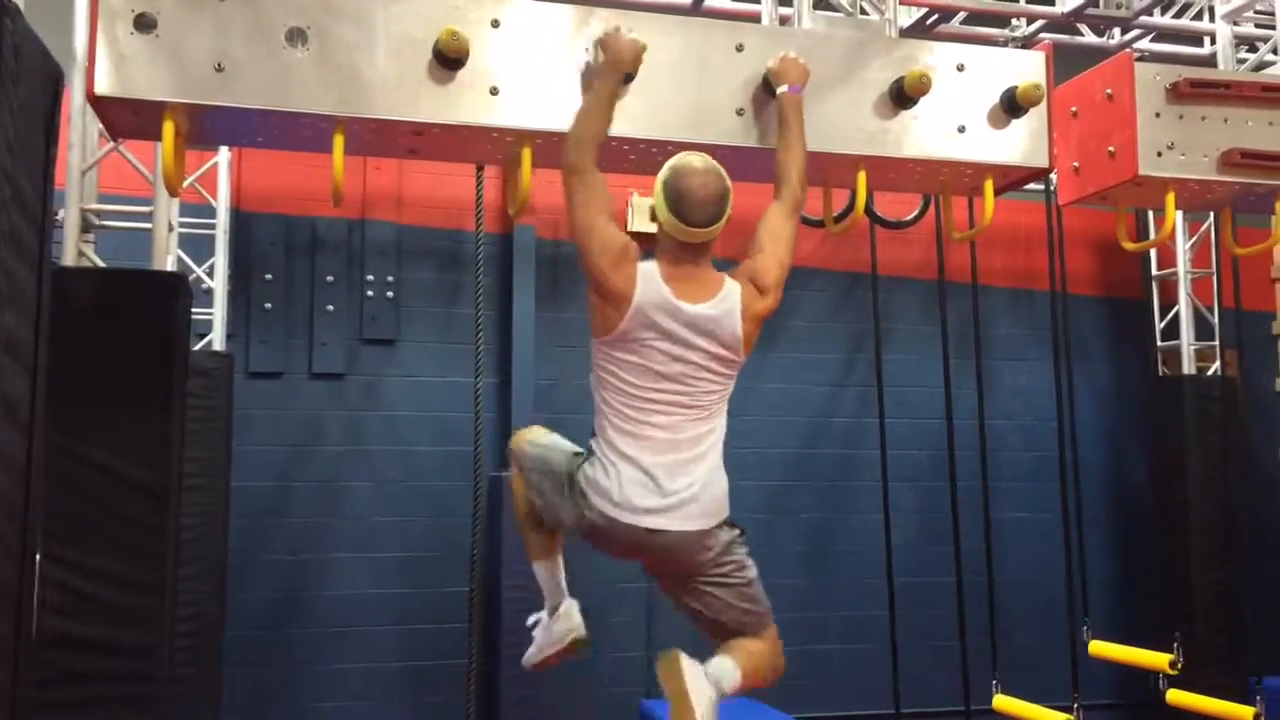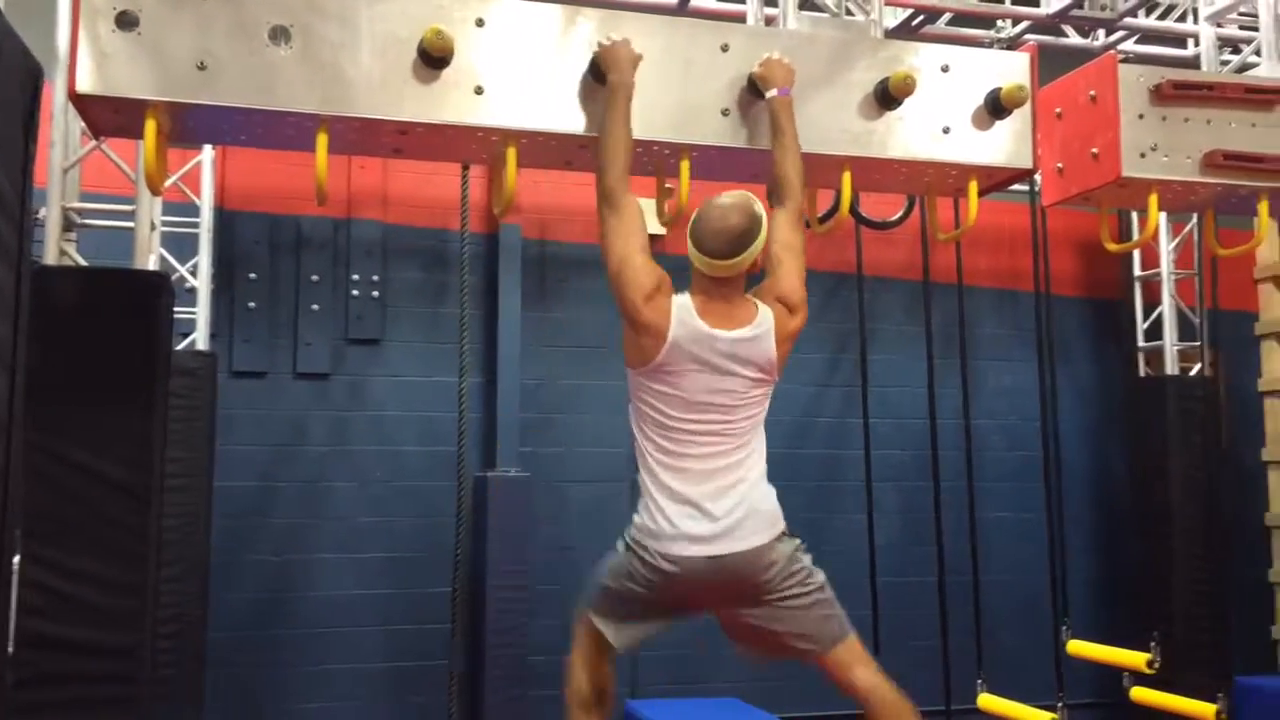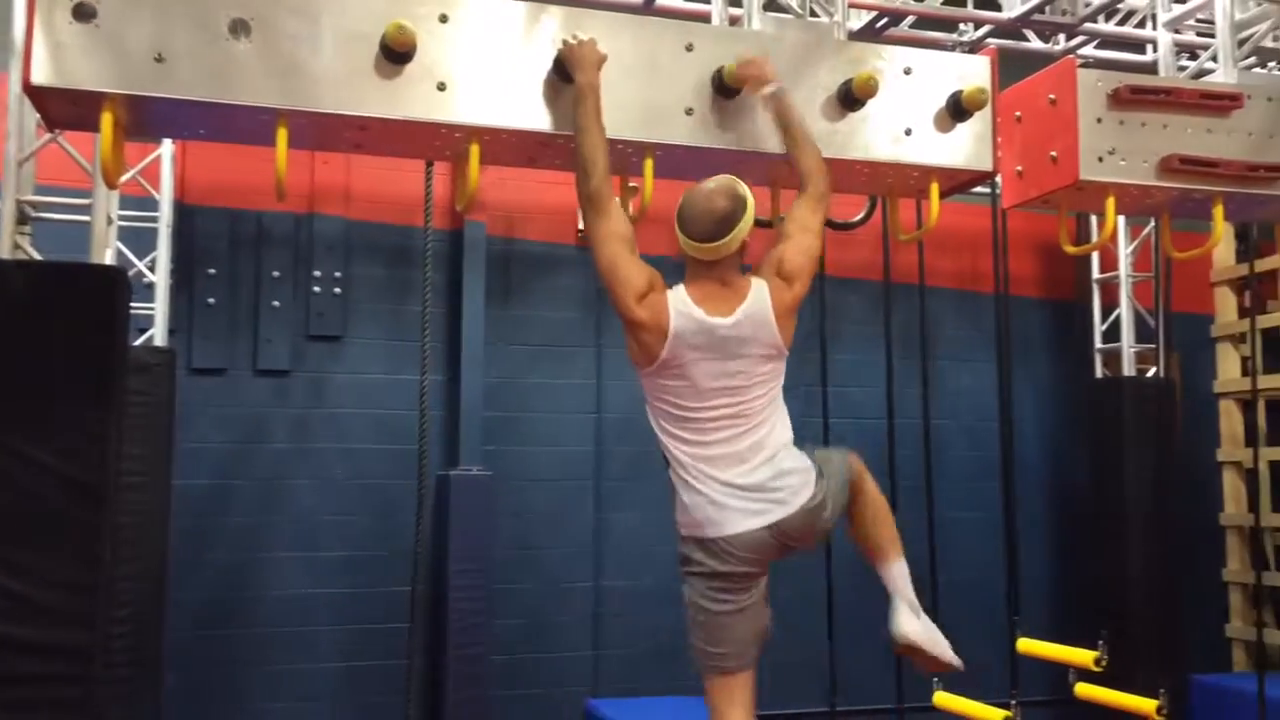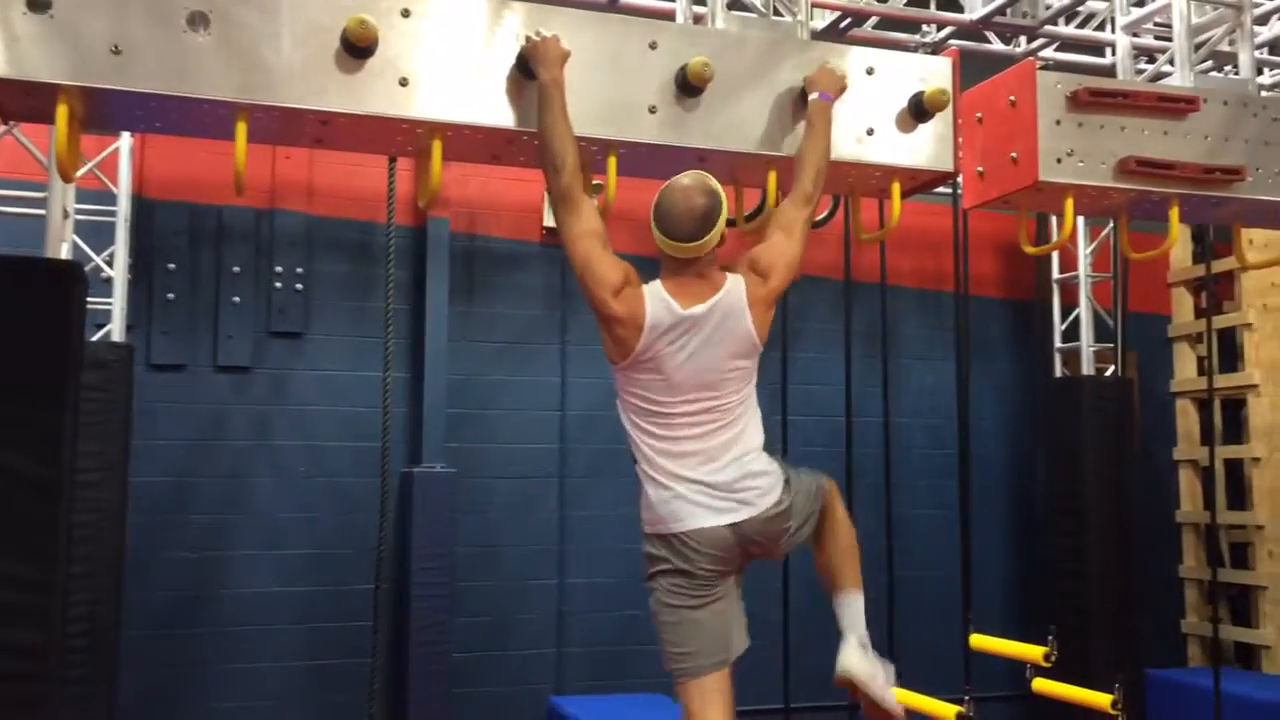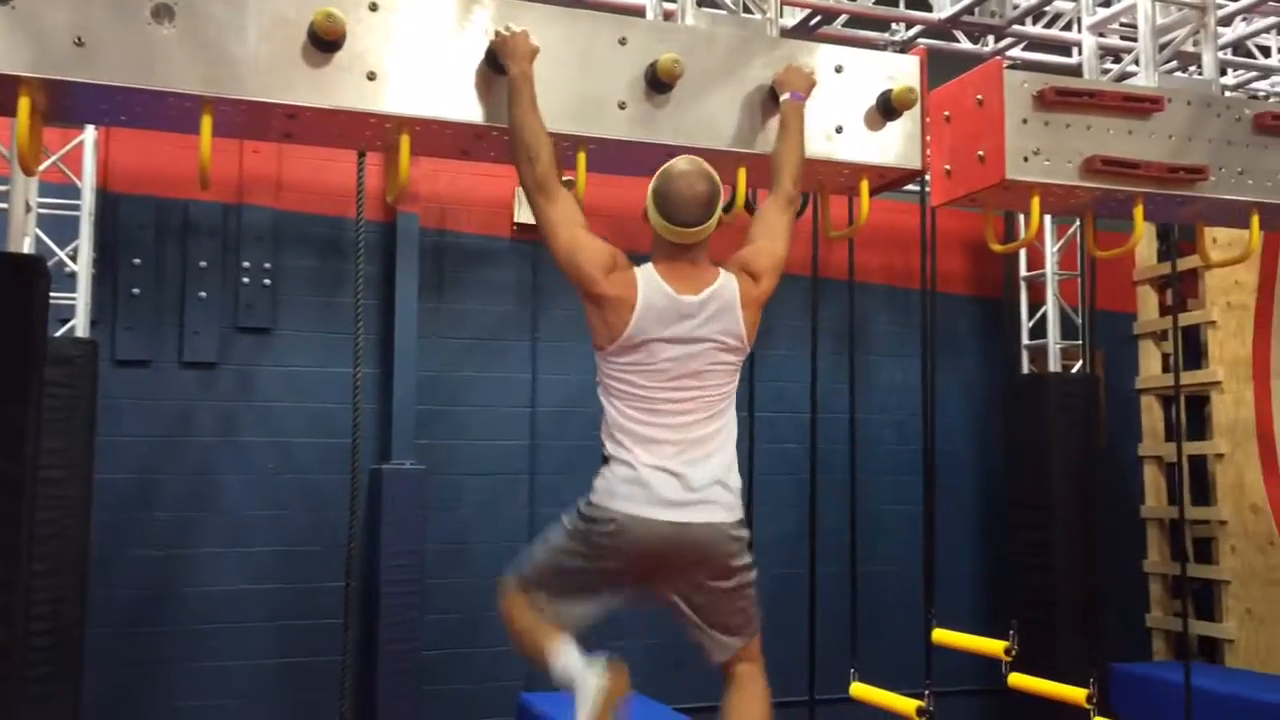
dt=0.3s
person 1, frame 1
left shoulder: (621, 282)
right shoulder: (754, 298)
left elbow: (579, 167)
right elbow: (790, 197)
left wrist: (611, 71)
right wrist: (791, 95)
left hip: (605, 510)
right hip: (700, 529)
left knee: (529, 451)
right knee: (762, 650)
left ankle: (561, 610)
person 1, frame 2
left shoulder: (651, 315)
right shoulder: (780, 321)
left elbow: (613, 193)
right elbow: (790, 205)
left wrist: (620, 83)
right wrist: (779, 98)
left hip: (664, 557)
right hip: (758, 550)
left knee: (589, 632)
person 1, frame 3
left shoulder: (648, 313)
right shoulder: (778, 297)
left elbow: (598, 197)
right elbow: (815, 189)
left wrist: (585, 83)
right wrist: (771, 94)
left hip: (719, 539)
right hip: (799, 505)
right knee: (855, 475)
right ankle: (905, 606)
person 1, frame 4
left shoulder: (624, 307)
right shoulder: (755, 292)
left elbow: (567, 193)
right elbow: (804, 196)
left wrist: (549, 80)
right wrist: (821, 100)
left hip: (683, 535)
right hip: (764, 510)
right knee: (828, 498)
right ankle: (857, 645)
person 1, frame 5
left shoulder: (614, 289)
right shoulder: (747, 290)
left elbow: (541, 186)
right elbow: (785, 195)
left wrist: (518, 73)
right wrist: (792, 101)
left hip: (623, 517)
right hip: (714, 524)
left knee: (520, 600)
